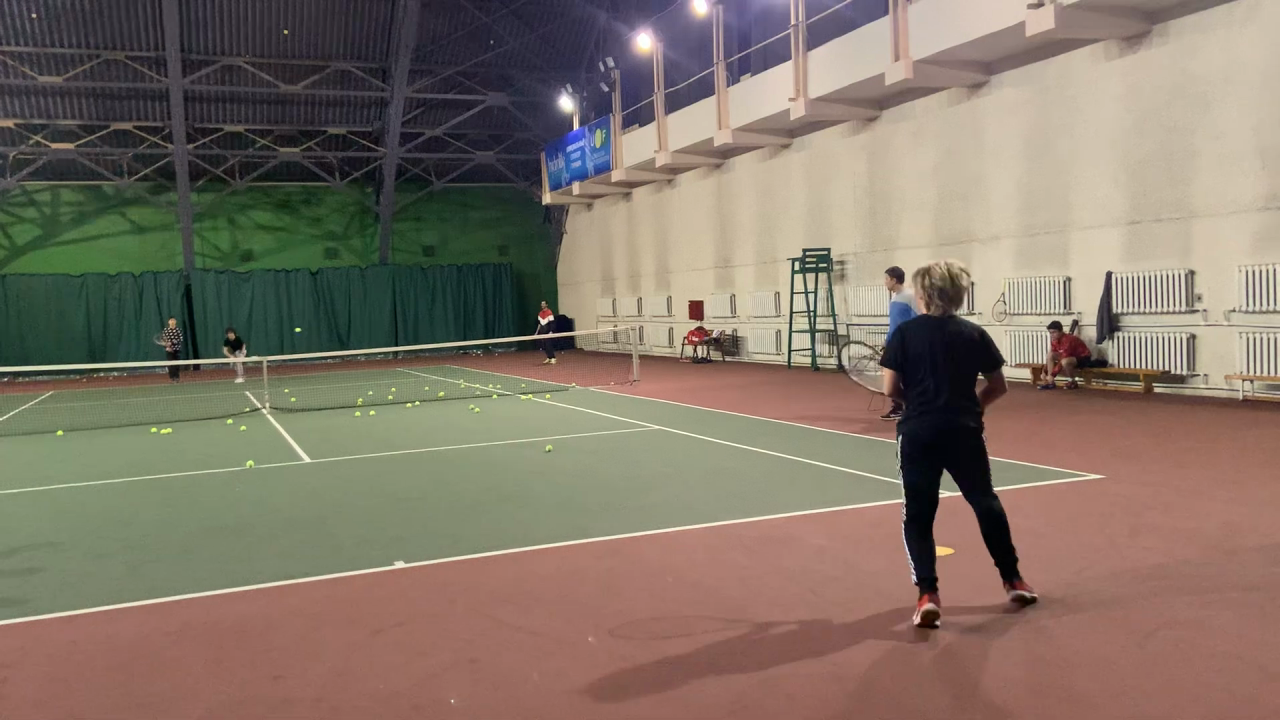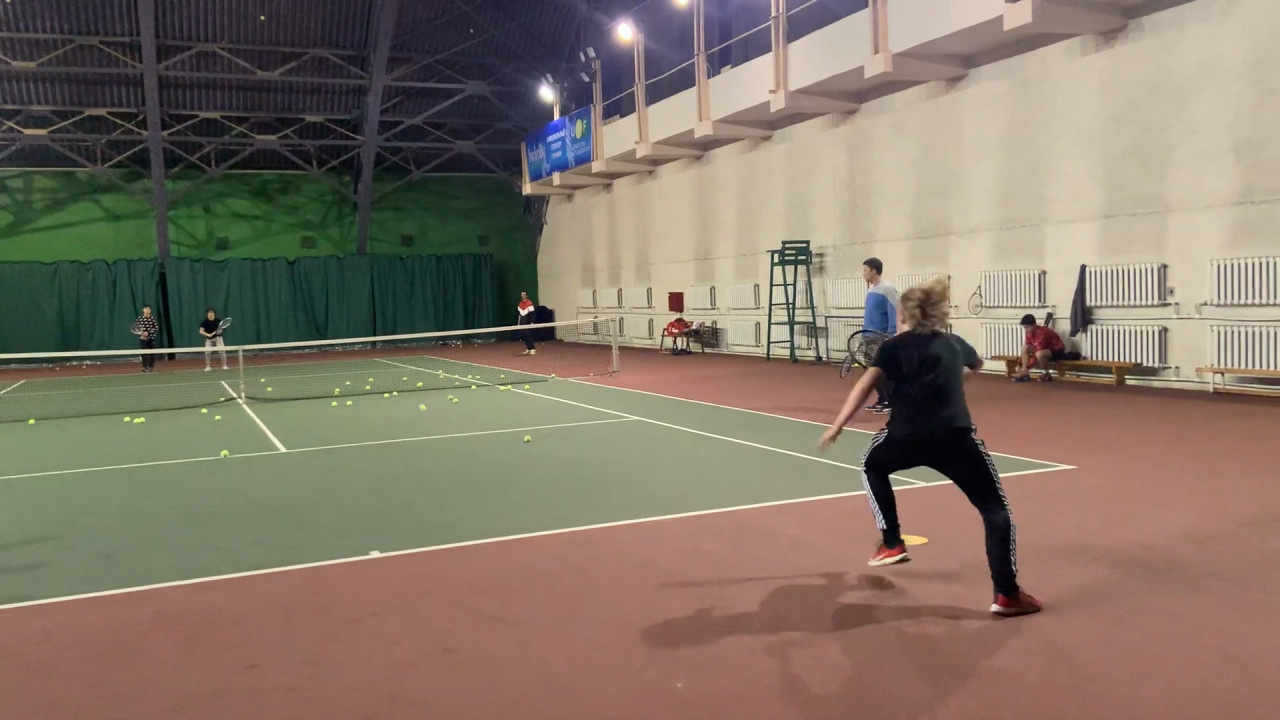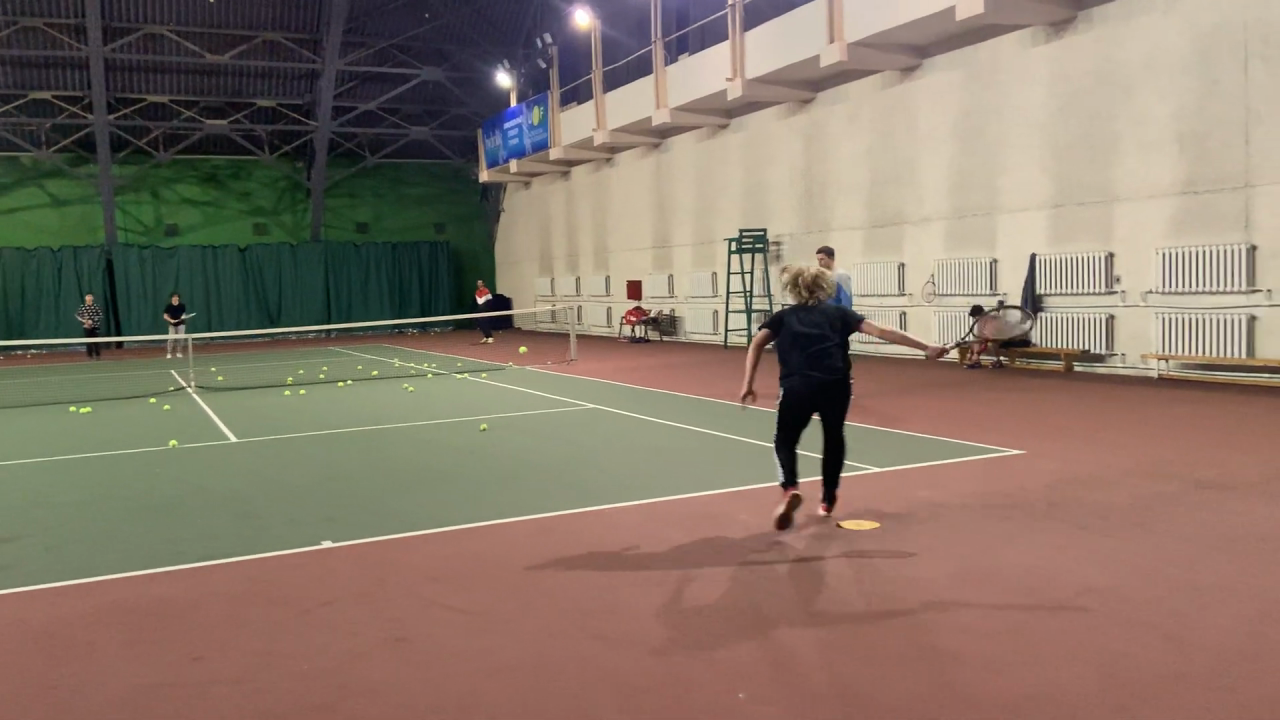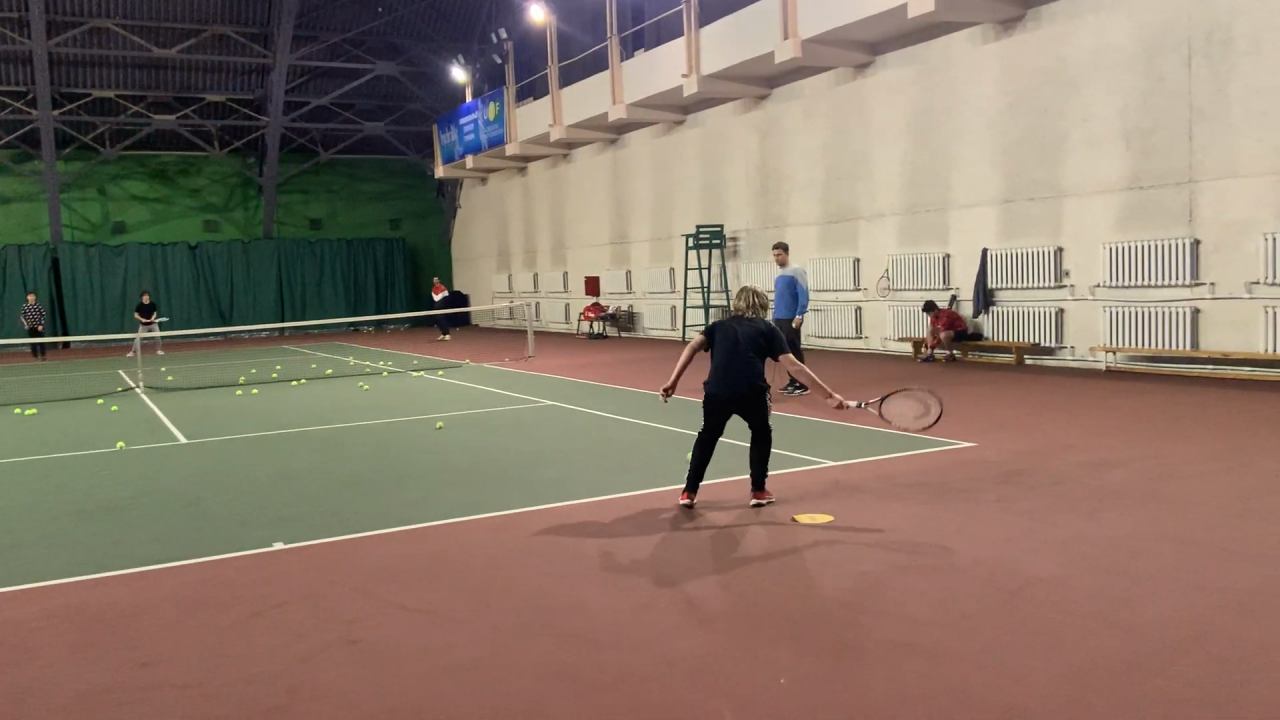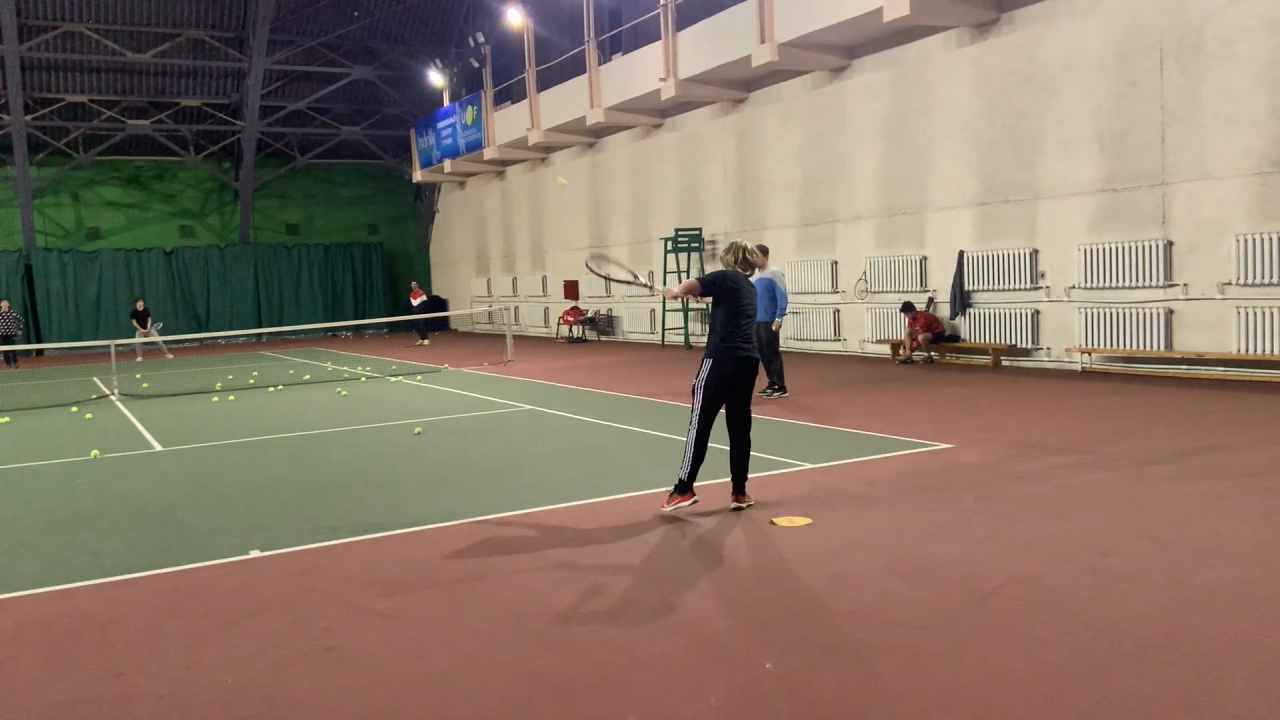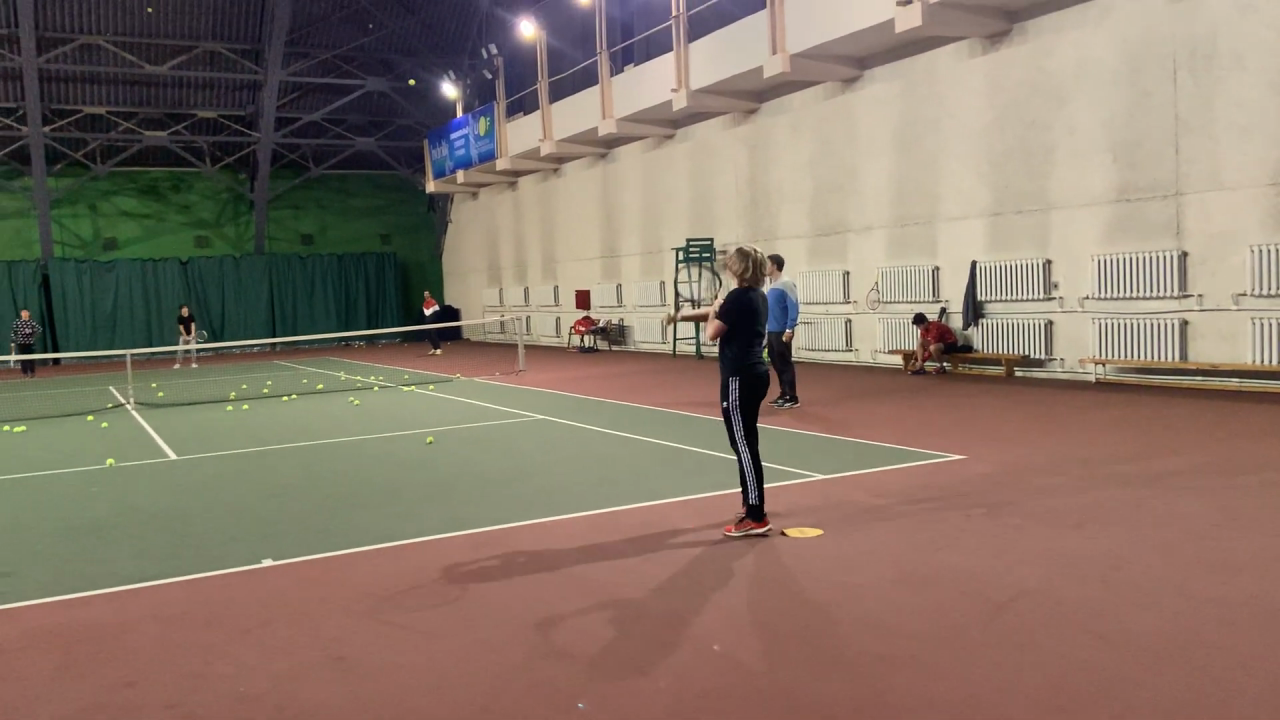
dt=0.4s
person 1, frame 1
left shoulder: (905, 331)
right shoulder: (974, 334)
left elbow: (891, 389)
right elbow: (998, 386)
left hip: (919, 433)
right hip: (964, 431)
left knee: (918, 516)
right knee: (985, 502)
left ankle: (927, 593)
right ankle: (1012, 579)
person 1, frame 2
left shoulder: (894, 346)
right shoulder: (954, 343)
left elbow: (864, 387)
right elbow: (975, 363)
left wrist: (837, 427)
left hip: (908, 435)
right hip: (955, 434)
left knee: (874, 468)
right knee: (994, 505)
left ankle: (892, 544)
right ankle: (1006, 592)
person 1, frame 3
left shoulder: (783, 317)
right shoulder: (837, 312)
left elbow: (757, 344)
right elbow: (879, 331)
left wrist: (748, 384)
right wrist: (925, 347)
left hip: (797, 388)
right hip: (836, 385)
left knee: (785, 441)
right knee: (833, 435)
left ankle: (790, 490)
right ankle: (829, 498)
person 1, frame 4
left shoulder: (719, 325)
right shoulder: (768, 329)
left elbow: (692, 347)
right elbow: (793, 366)
left wrist: (672, 381)
right wrist: (828, 394)
left hip: (717, 392)
right hip: (752, 393)
left knee: (707, 437)
right knee: (761, 433)
left ankle: (689, 491)
right ankle: (758, 490)
person 1, frame 5
left shoulder: (724, 277)
right shoulder: (749, 287)
left elbow: (684, 289)
left wrist: (675, 291)
left hip: (720, 360)
right hip: (748, 361)
left knee: (700, 424)
right knee: (740, 427)
left ankle: (684, 489)
right ankle: (739, 493)
person 1, frame 6
left shoulder: (738, 297)
right shoulder: (757, 296)
left elbow: (712, 333)
right elbow: (718, 309)
left wrist: (714, 310)
right wrist: (684, 315)
left hip: (740, 377)
right hip: (756, 374)
left knee: (743, 445)
right knee: (747, 441)
left ankle: (757, 517)
right ankle: (751, 504)
